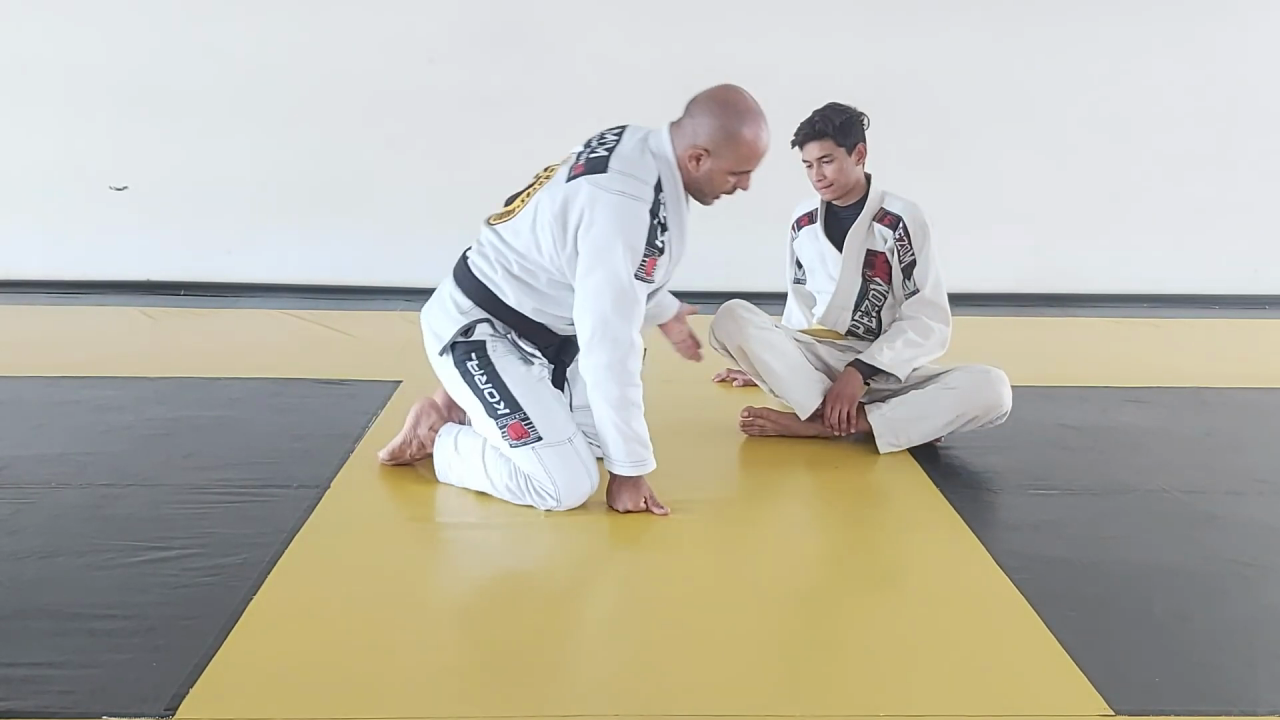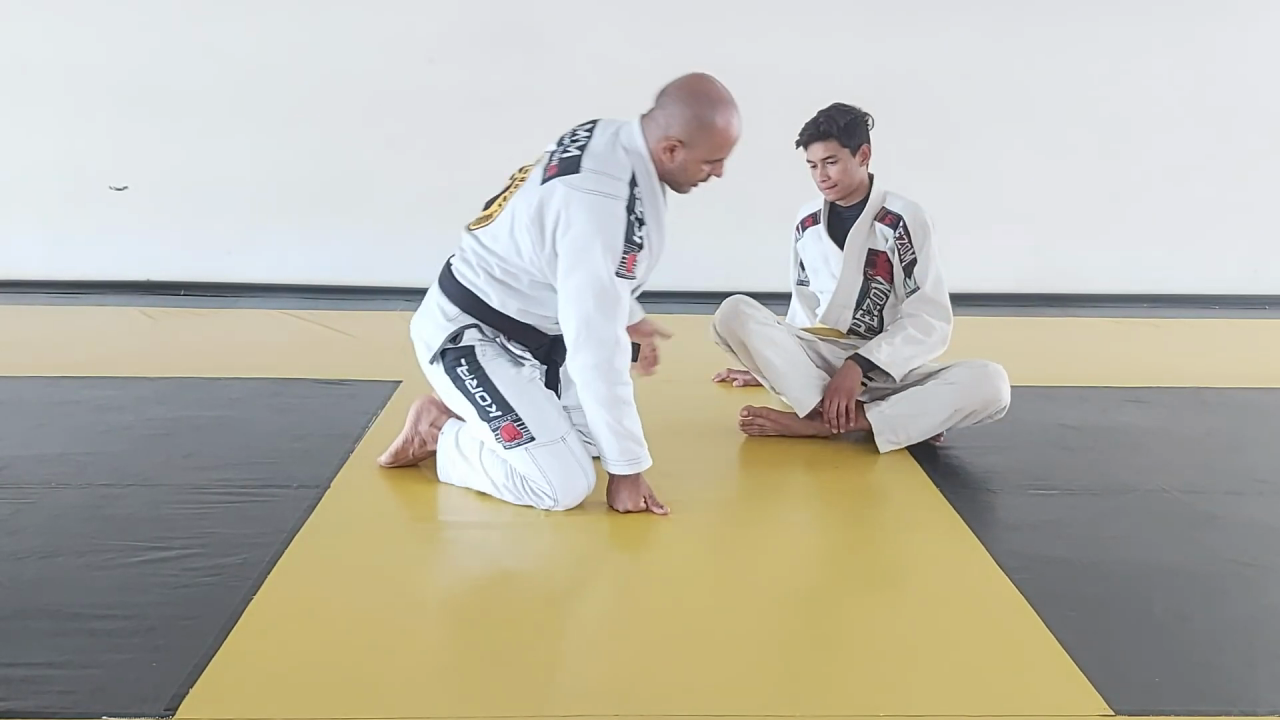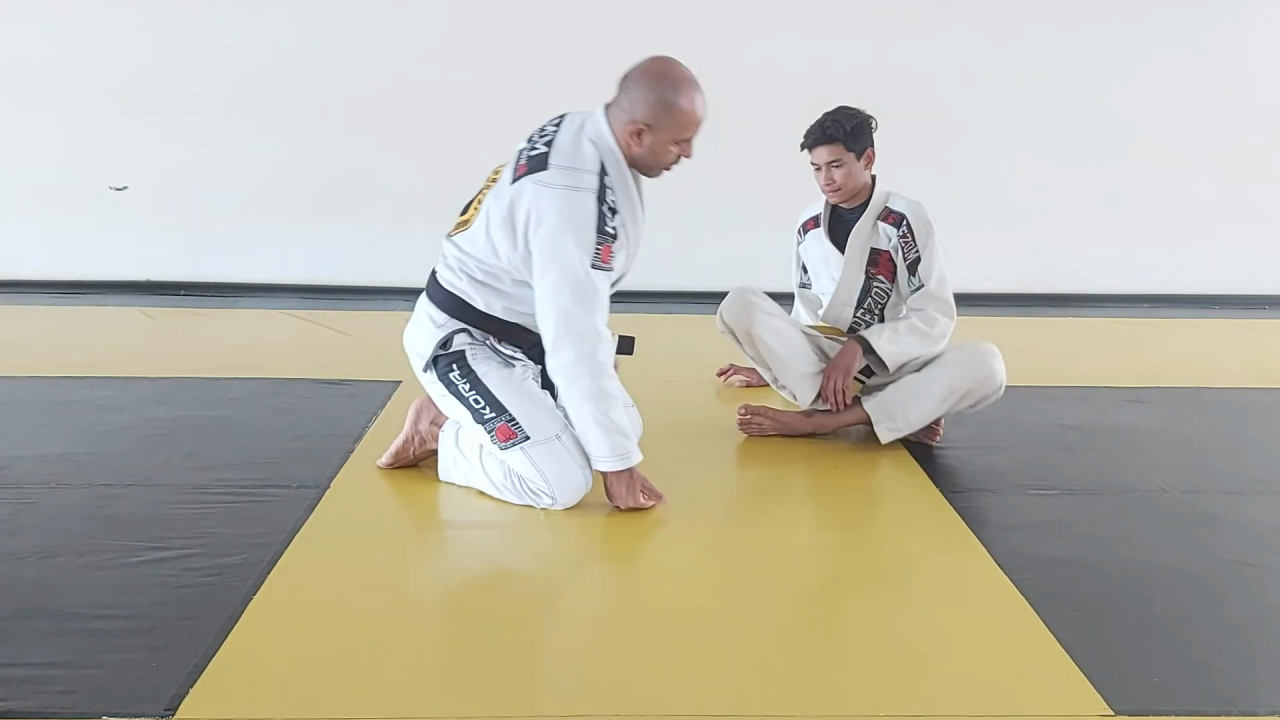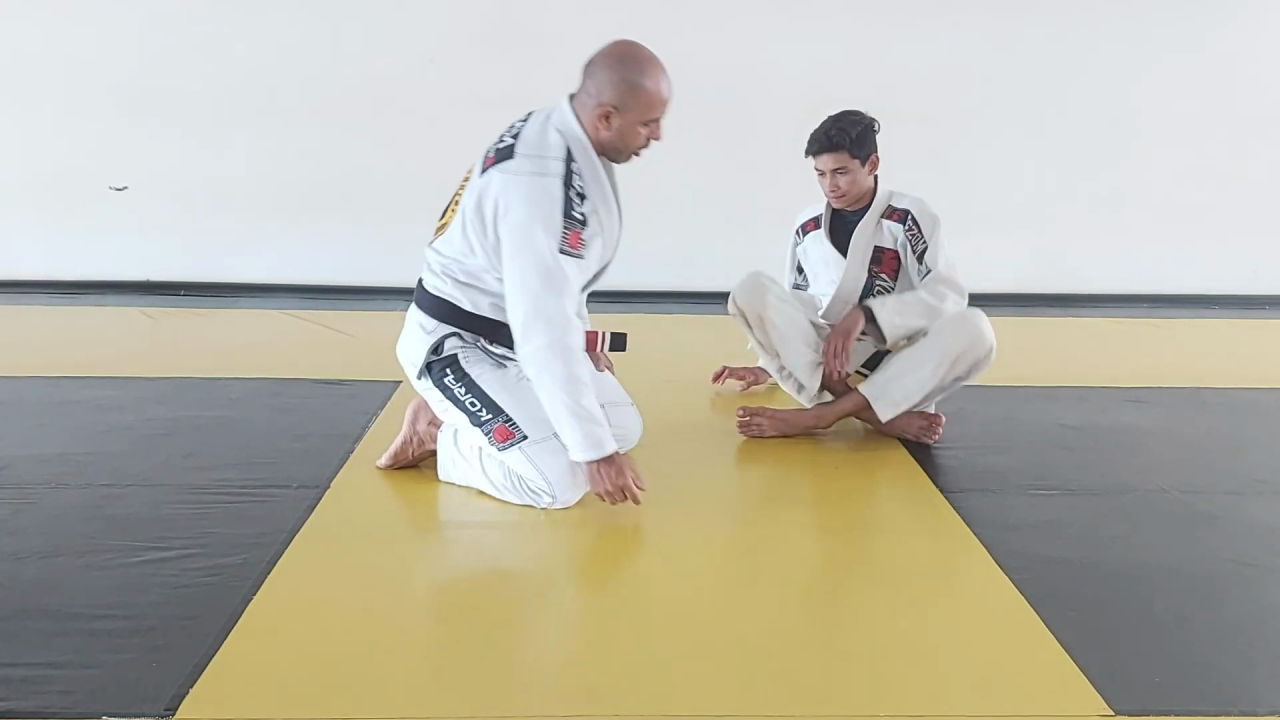
dt=0.1s
person 1, frame 1
left shoulder: (640, 146)
right shoulder: (625, 201)
right elbow: (611, 348)
left wrist: (664, 311)
right wrist: (630, 471)
left hip: (536, 326)
right hip: (479, 333)
left knee: (605, 436)
right knee: (566, 487)
left ankle: (467, 408)
right ankle: (440, 432)
person 1, frame 2
left shoulder: (614, 141)
right shoulder: (600, 200)
right elbow: (596, 348)
left wrist: (628, 318)
right wrist: (626, 470)
left hip: (527, 330)
right hip: (470, 338)
left knee: (602, 436)
right knee: (563, 486)
left ankle: (460, 407)
right ankle: (440, 433)
person 1, frame 3
left shoulder: (582, 135)
right shoulder: (573, 193)
right elbow: (576, 345)
right wrist: (617, 464)
left hip: (523, 333)
right hip: (466, 342)
left knee: (621, 433)
right knee: (560, 483)
left ankle: (460, 418)
right ankle: (441, 432)
person 1, frame 4
left shoulder: (560, 132)
right shoulder: (539, 182)
right elbow: (544, 331)
left wrist: (580, 337)
right wrist: (594, 451)
left hip: (513, 337)
right hip: (458, 345)
left knee: (622, 430)
right knee: (556, 481)
left ankle: (457, 418)
right ankle: (437, 432)
person 2, frame 1
left shoulder: (903, 220)
right shoulder: (803, 220)
left elbow: (928, 322)
left wrist: (858, 372)
right wrist: (771, 363)
left hip: (888, 368)
right hip: (819, 359)
left knee: (991, 392)
right knee: (731, 318)
left ankle: (821, 424)
person 2, frame 2
left shoulder: (904, 218)
right shoulder: (808, 222)
left elbow: (929, 320)
left wrist: (858, 366)
right wrist: (773, 363)
left hip: (890, 367)
right hip: (821, 356)
left knee: (990, 386)
right knee: (734, 312)
left ankle: (821, 423)
person 2, frame 3
left shoulder: (904, 221)
right shoulder: (809, 225)
left elbow: (934, 315)
left wrist: (860, 347)
right wrist: (774, 365)
left hip: (891, 366)
right hip: (822, 359)
left knee: (987, 365)
right knee: (739, 303)
left ankle: (823, 420)
person 2, frame 4
left shoulder: (910, 216)
right shoulder: (807, 226)
left elbow: (948, 294)
left wrist: (866, 313)
right wrist: (770, 365)
left hip: (891, 361)
right hip: (819, 358)
left knee: (974, 330)
right knee: (753, 287)
left ankle: (825, 414)
